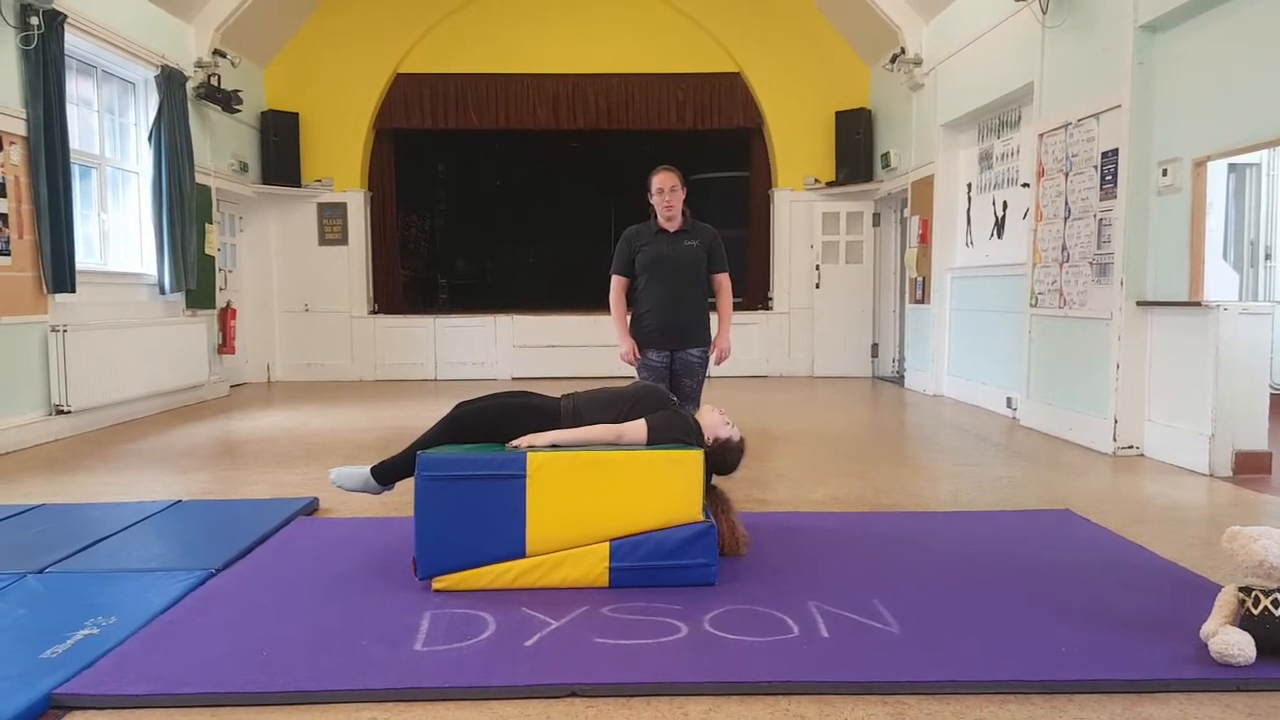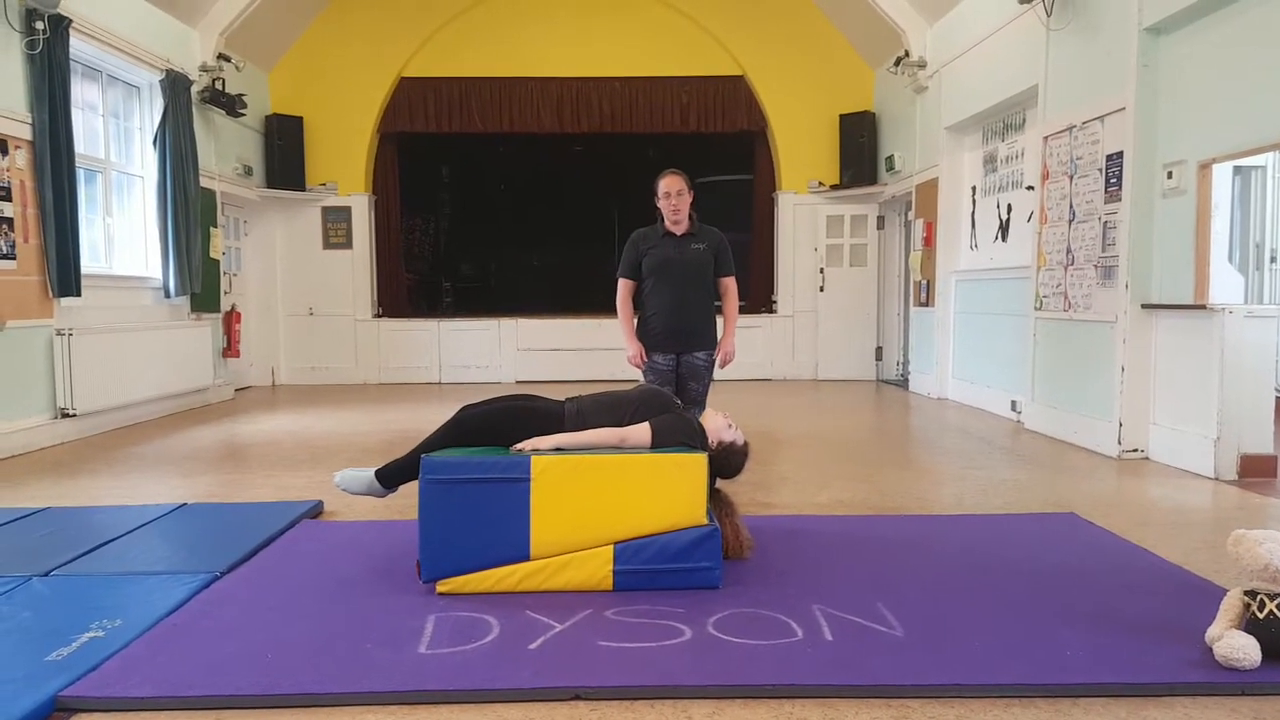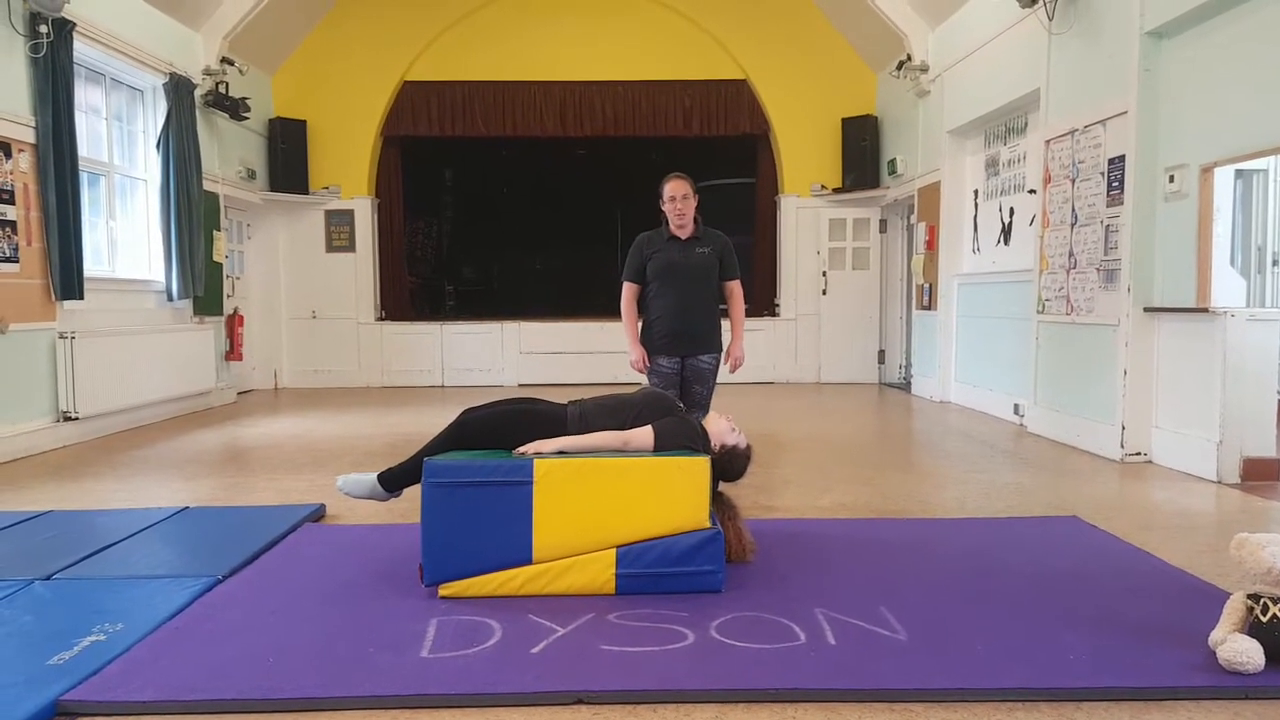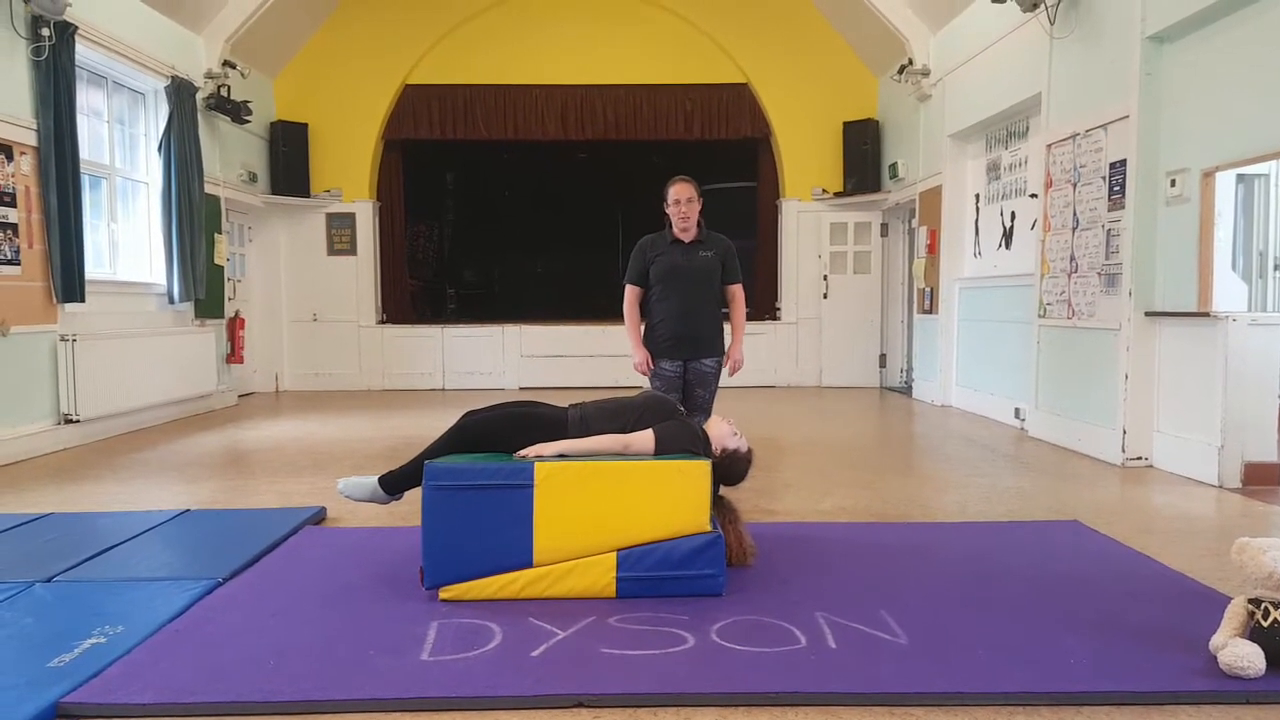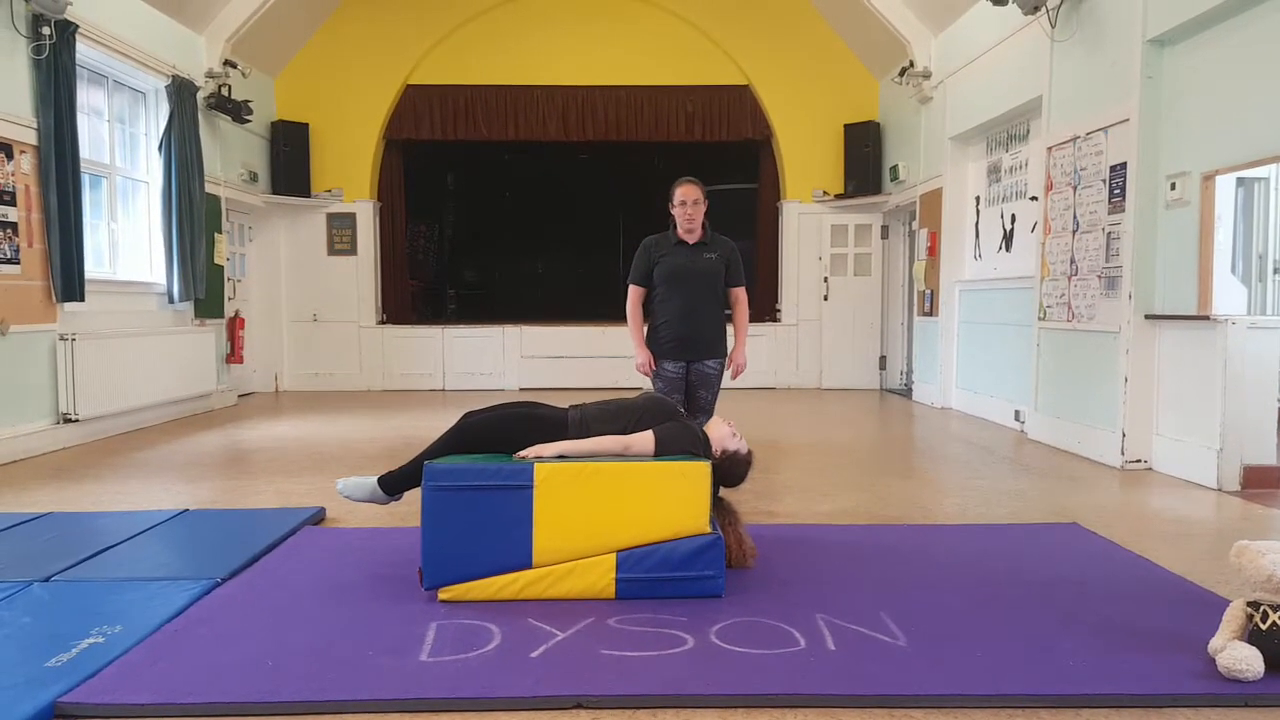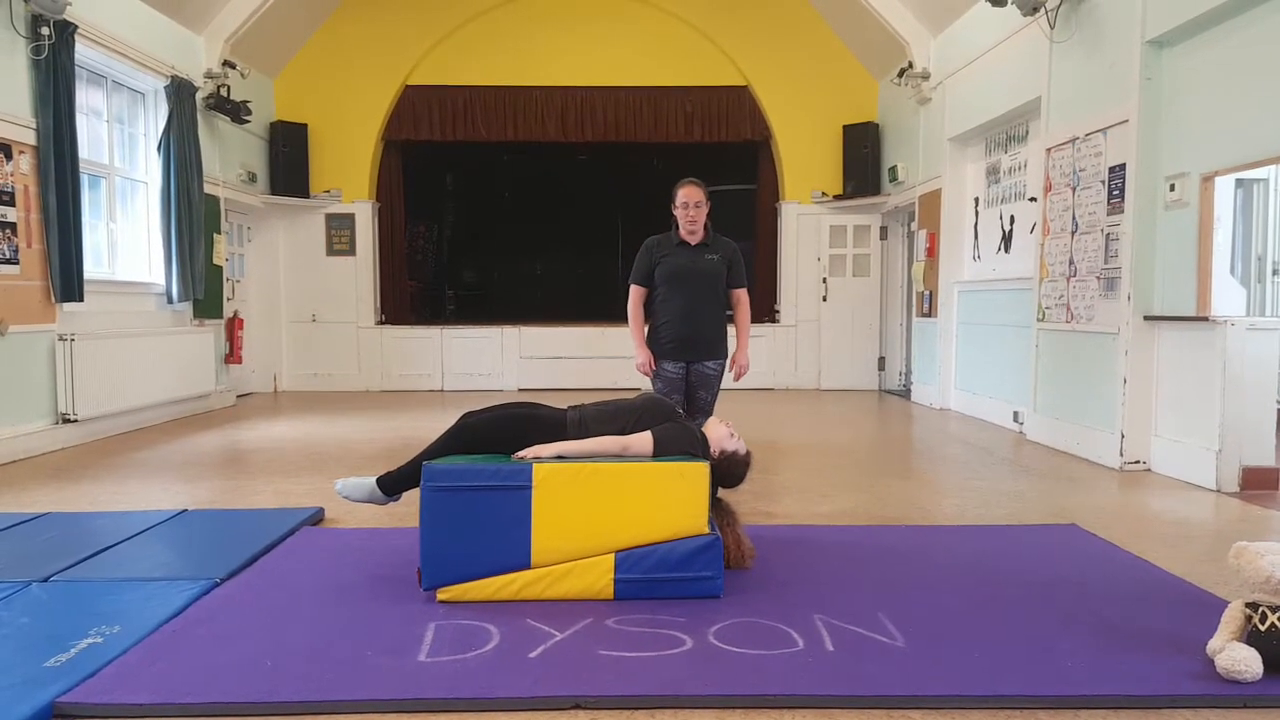
dt=0.3s
person 1, frame 1
left shoulder: (682, 428)
right shoulder: (679, 416)
left elbow: (617, 434)
left wrist: (548, 437)
left hip: (557, 421)
right hip: (559, 410)
left knee: (463, 423)
right knee: (465, 413)
left ankle: (380, 475)
right ankle: (384, 472)
person 1, frame 2
left shoulder: (688, 437)
right shoulder: (684, 427)
left elbow: (622, 438)
left wrist: (552, 441)
left hip: (565, 430)
right hip: (564, 415)
left knee: (469, 425)
right knee: (470, 417)
left ankle: (385, 480)
right ankle: (393, 478)
person 1, frame 3
left shoulder: (689, 436)
right shoulder: (687, 424)
left elbow: (624, 442)
left wrist: (555, 445)
left hip: (564, 429)
right hip: (566, 416)
left knee: (469, 431)
right knee: (471, 421)
left ankle: (387, 484)
right ankle: (393, 480)
person 1, frame 4
left shoulder: (689, 439)
right shoulder: (688, 426)
left elbow: (624, 444)
left wrist: (556, 447)
left hip: (565, 432)
right hip: (566, 419)
left knee: (469, 432)
right knee: (472, 421)
left ankle: (389, 486)
right ankle: (393, 483)
person 1, frame 5
left shoulder: (690, 440)
right shoulder: (687, 428)
left elbow: (625, 445)
left wrist: (555, 448)
left hip: (566, 433)
right hip: (567, 420)
left knee: (469, 433)
right knee: (471, 422)
left ankle: (387, 486)
right ankle: (392, 484)
person 1, frame 6
left shoulder: (688, 442)
right shoulder: (686, 428)
left elbow: (623, 446)
left wrist: (554, 449)
left hip: (562, 434)
right hip: (566, 420)
left knee: (468, 434)
right knee: (471, 422)
left ankle: (386, 486)
right ankle: (391, 484)
person 2, frame 1
left shoulder: (706, 235)
right shoulder: (633, 237)
left elbow: (722, 285)
right elbow: (617, 289)
left wrist: (724, 332)
right wrist: (623, 336)
left hip: (694, 342)
right hip: (649, 342)
left knee: (688, 410)
person 2, frame 2
left shoulder: (713, 239)
right shoulder: (641, 240)
left elbow: (728, 289)
right elbow: (624, 293)
left wrist: (728, 336)
right wrist: (630, 339)
left hip: (700, 345)
right hip: (655, 345)
left knee: (693, 414)
person 2, frame 3
left shoulder: (718, 243)
right shoulder: (645, 244)
left elbow: (733, 293)
right elbow: (629, 297)
left wrist: (737, 340)
right wrist: (633, 343)
left hip: (705, 348)
right hip: (660, 348)
left knee: (697, 416)
person 2, frame 4
left shoulder: (721, 246)
right shoulder: (648, 246)
left elbow: (735, 296)
right elbow: (631, 299)
left wrist: (736, 344)
right wrist: (637, 346)
left hip: (707, 352)
right hip: (663, 352)
left knee: (700, 420)
person 2, frame 5
left shoulder: (724, 248)
right shoulder: (652, 247)
left elbow: (738, 299)
right elbow: (634, 300)
left wrist: (740, 346)
right wrist: (640, 347)
left hip: (710, 353)
right hip: (665, 352)
left knee: (701, 422)
person 2, frame 6
left shoulder: (726, 249)
right shoulder: (654, 247)
left elbow: (740, 301)
right elbow: (635, 299)
left wrist: (742, 349)
right wrist: (640, 347)
left hip: (710, 354)
right hip: (665, 353)
left knee: (701, 423)
